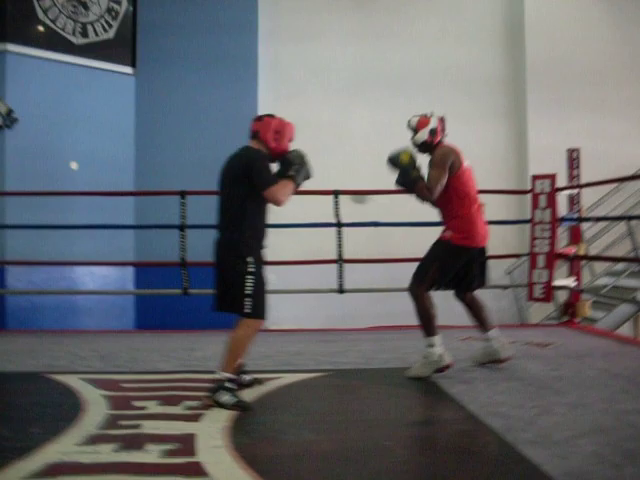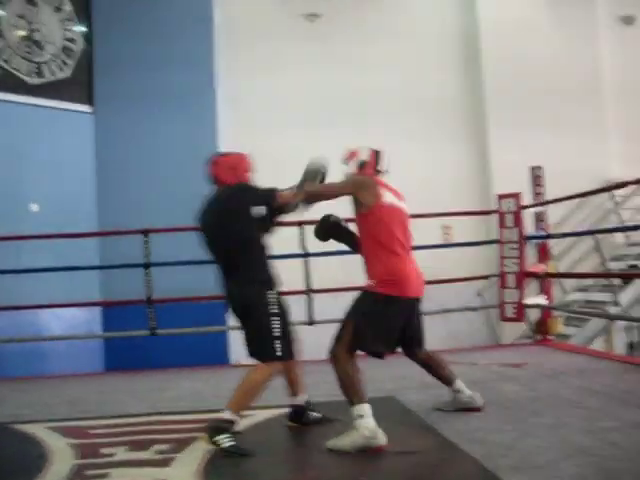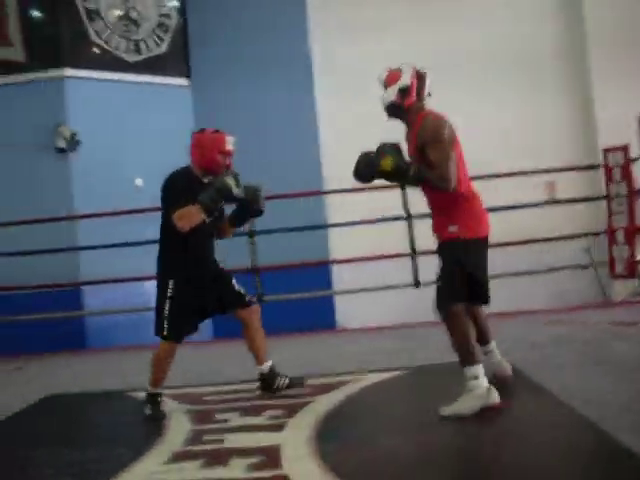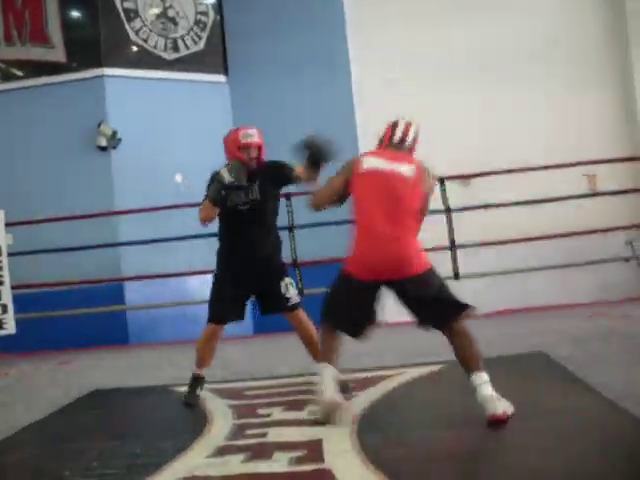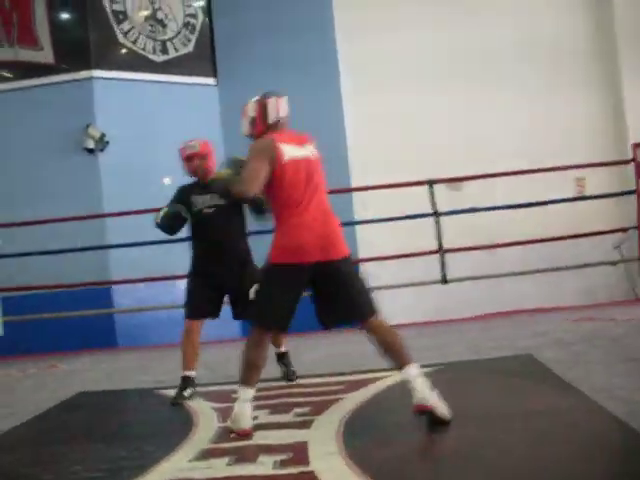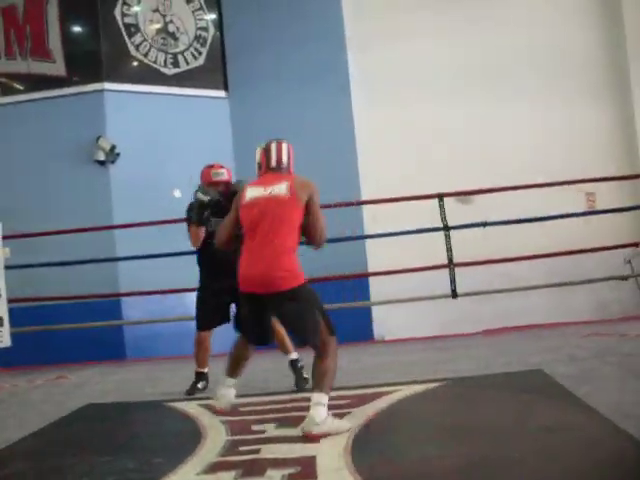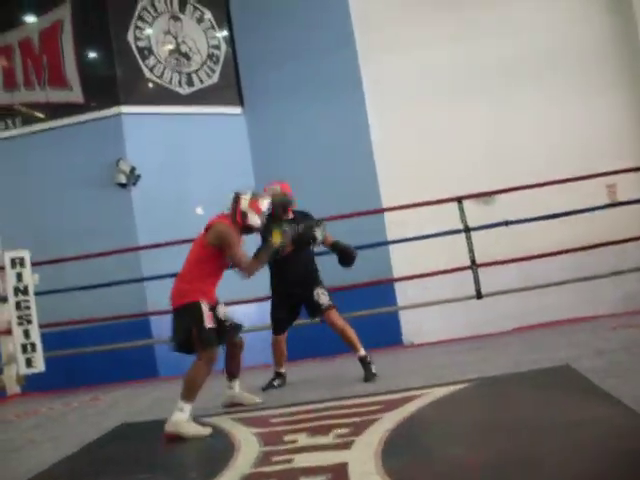
dt=0.7s
person 1, frame 1
left shoulder: (443, 155)
right shoulder: (452, 155)
left elbow: (430, 195)
right elbow: (441, 198)
left wrist: (410, 174)
right wrist: (409, 175)
left hip: (459, 234)
right hip: (476, 234)
left knee: (418, 288)
right knee: (465, 291)
left ankle: (435, 352)
right ankle: (494, 344)
person 1, frame 2
left shoulder: (363, 185)
right shoulder: (394, 198)
left elbow: (312, 195)
left wrist: (307, 190)
right wrist: (339, 231)
left hip: (386, 284)
right hip: (409, 282)
left knee: (341, 351)
right knee: (414, 349)
left ankle: (365, 427)
right ankle: (464, 395)
person 1, frame 3
left shoulder: (434, 125)
right shoulder: (419, 127)
left elbow: (447, 182)
right elbow: (424, 174)
left wrist: (400, 168)
right wrist: (396, 170)
left hip: (463, 223)
right hip: (461, 222)
left knee: (453, 303)
right knee: (463, 297)
left ankle: (479, 389)
right ankle: (493, 361)
person 1, frame 4
left shoulder: (358, 163)
right shoulder: (421, 171)
left elbow: (318, 202)
left wrist: (348, 188)
left hip: (367, 260)
right hip: (407, 258)
left knee: (332, 322)
right knee: (454, 324)
left ankle: (327, 389)
right ankle: (489, 397)
person 1, frame 5
left shoulder: (263, 147)
right shoulder: (309, 144)
left elbow: (248, 190)
left wrist: (232, 182)
left hip: (291, 249)
right hip: (331, 244)
left knee: (261, 331)
right knee: (370, 319)
left ankle: (242, 411)
right ankle: (421, 389)
person 1, frame 6
left shoulder: (245, 192)
right shoulder: (304, 187)
left elbow: (221, 241)
right elbow: (318, 239)
left hip: (249, 278)
right hip: (285, 277)
left knee: (247, 338)
right knee: (326, 343)
left ankle: (224, 395)
right ankle: (318, 417)
person 1, frame 7
left shoulder: (224, 223)
right shoulder: (224, 230)
right elbow: (246, 268)
right wrist: (270, 248)
left hip: (202, 295)
right hip: (191, 297)
left knee: (234, 341)
right knee: (207, 355)
left ankle: (234, 392)
right ankle: (179, 419)
person 2, frame 1
left shoulder: (246, 159)
right shoulder: (253, 159)
left elbow: (268, 192)
right elbow: (278, 196)
left wrist: (287, 174)
right wrist: (294, 172)
left hip: (242, 249)
right hip: (240, 251)
left knee: (250, 316)
right knee: (252, 318)
left ankle: (235, 370)
right ankle: (223, 385)
person 2, frame 2
left shoulder: (208, 213)
right shoulder: (238, 195)
right elbow: (287, 199)
left wrist: (264, 220)
right wrist: (310, 179)
left hip: (239, 290)
right hip: (256, 289)
left knee: (285, 350)
right knee: (269, 362)
left ankle: (300, 408)
right ankle: (221, 426)
person 2, frame 3
left shoulder: (214, 183)
right shoulder: (178, 182)
left elbow: (220, 231)
right elbow: (183, 223)
left wrist: (238, 216)
right wrist: (215, 195)
left hip: (207, 269)
right hip: (176, 275)
left knee: (251, 312)
right knee: (171, 342)
left ankle: (269, 376)
right ankle: (154, 395)
person 2, frame 4
left shoulder: (270, 171)
right shoulder: (218, 178)
left elbow: (306, 174)
right elbow: (204, 217)
left wrist: (314, 159)
right wrist: (220, 189)
left hip: (268, 261)
right hip: (231, 265)
left knee: (296, 315)
right knee: (214, 327)
right ankle: (196, 381)
person 2, frame 5
right shoulder: (186, 192)
left elbow: (261, 207)
right elbow: (168, 222)
right wrist: (166, 218)
left hip: (239, 264)
right hip: (204, 268)
right knee: (192, 324)
left ankle: (282, 356)
right ankle: (188, 382)
person 2, frame 6
left shoulder: (236, 201)
right shoulder: (197, 208)
right elbow: (195, 242)
right wrist: (201, 211)
right hip: (212, 279)
right knee: (203, 332)
left ankle: (296, 364)
right ankle: (201, 376)
person 2, frame 7
left shoulder: (303, 217)
right shoulder: (269, 223)
left elbow: (322, 237)
right elbow: (277, 249)
left wrist: (336, 246)
right wrist: (299, 236)
left hip: (309, 280)
right hip: (282, 287)
left knee: (333, 319)
right knee: (278, 334)
left ankle: (365, 359)
right ankle: (279, 374)
